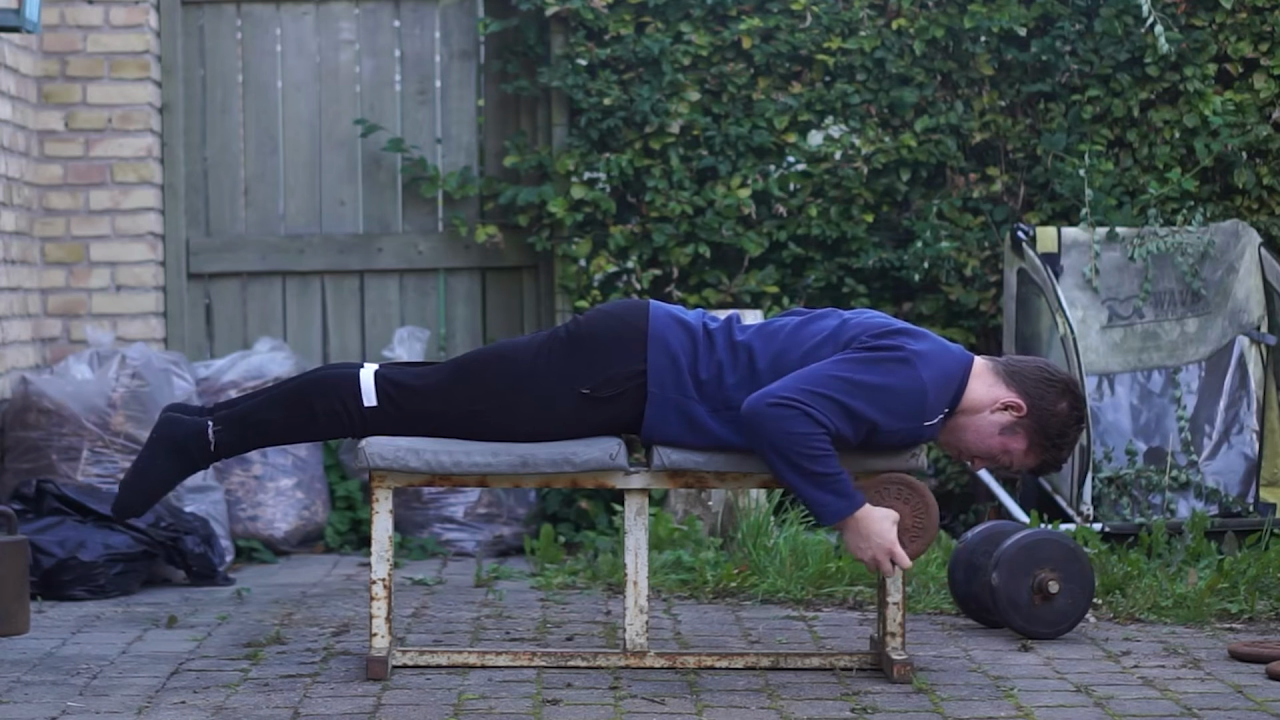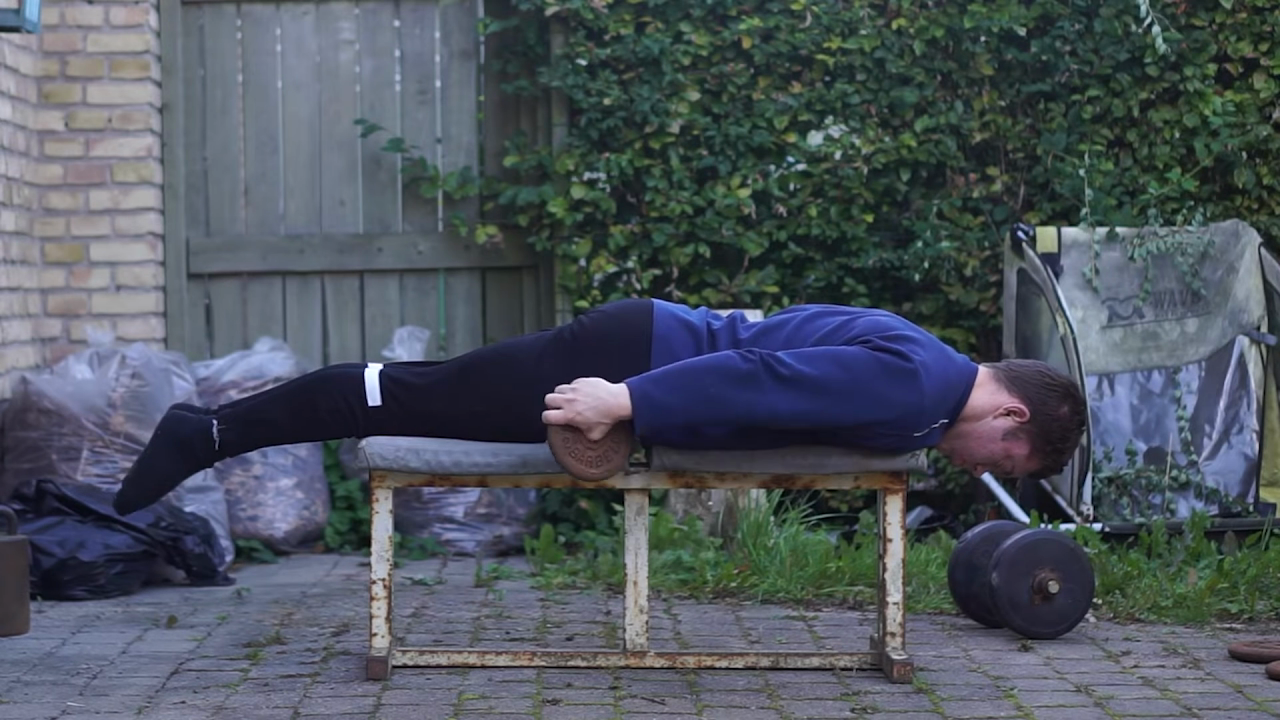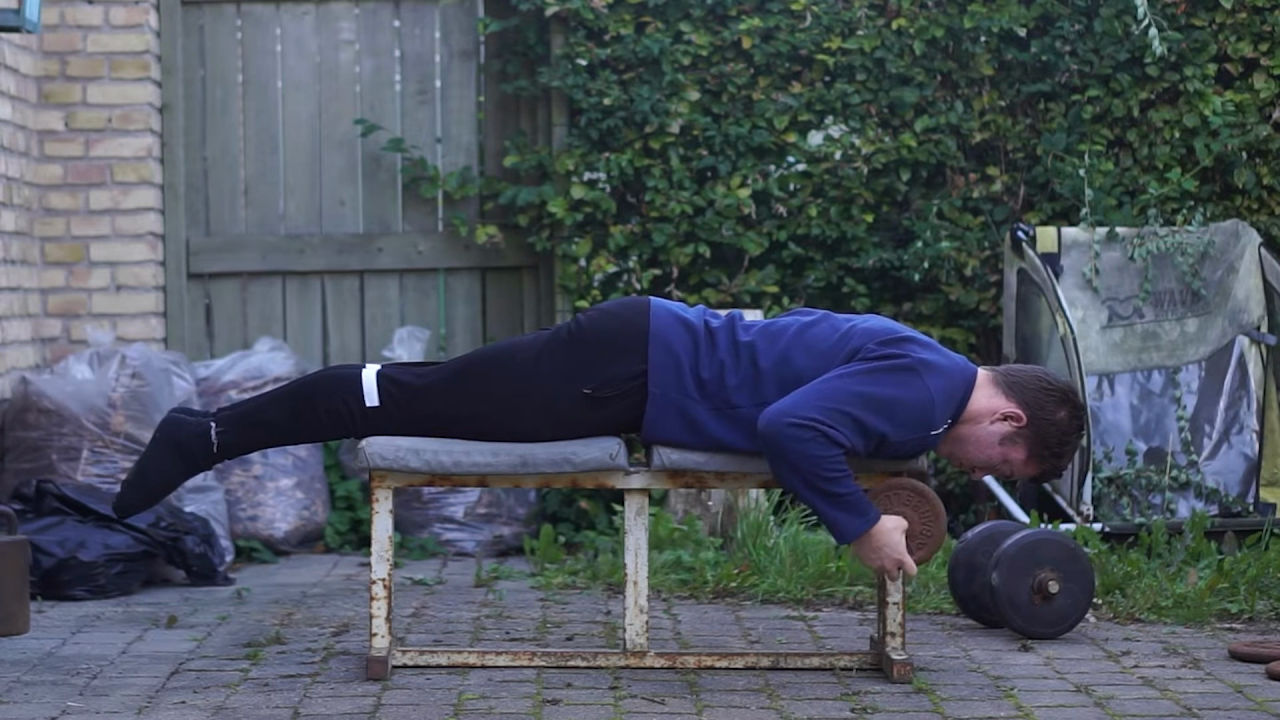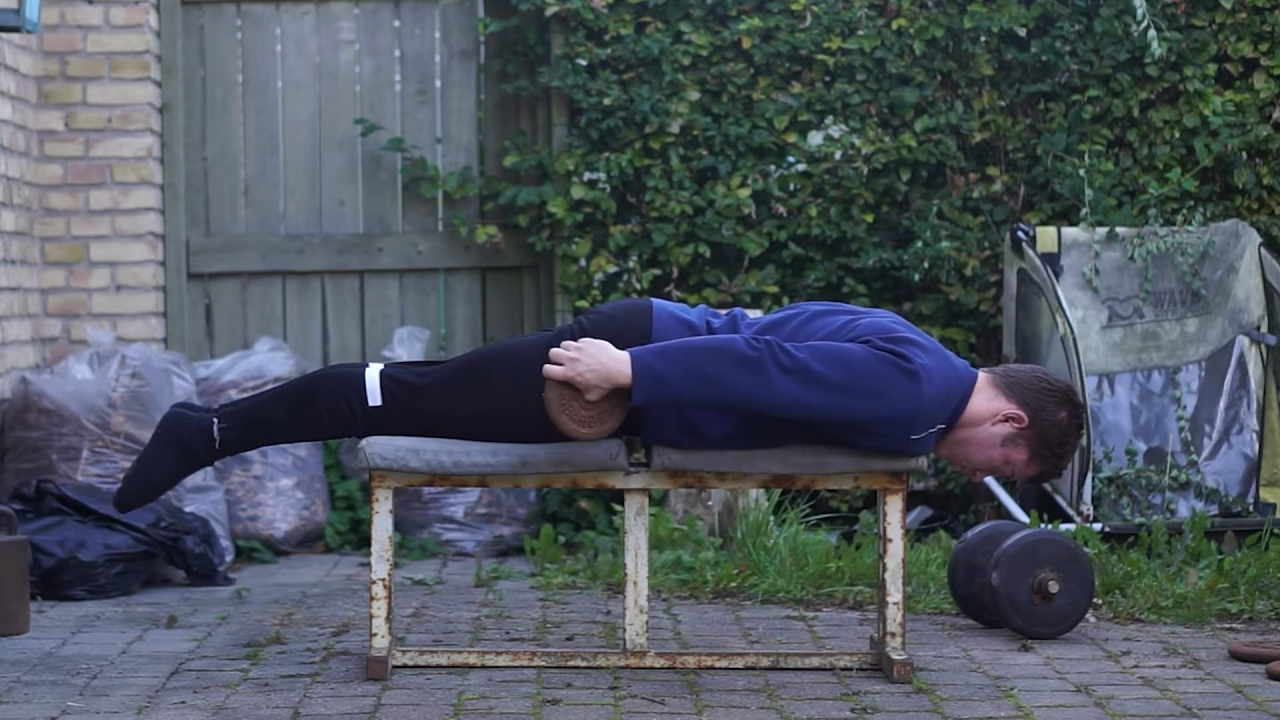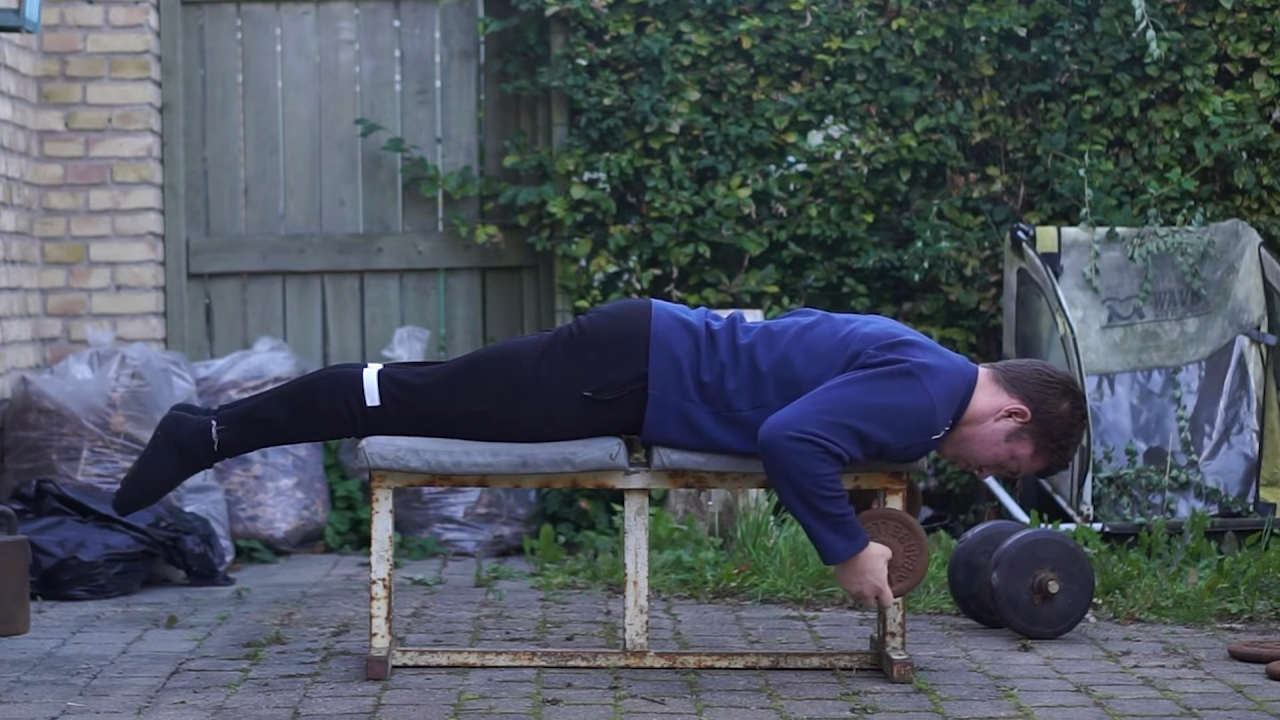
dt=1s
person 1, frame 1
left shoulder: (916, 358)
right shoulder: (918, 379)
right elbow: (776, 413)
right wrist: (850, 514)
left hip: (643, 353)
right hip: (630, 372)
left knee: (424, 392)
right knee: (411, 399)
left ankle: (209, 423)
right ankle: (205, 431)
person 1, frame 2
left shoulder: (919, 365)
right shoulder: (912, 387)
right elbow: (756, 378)
right wrist: (627, 403)
left hip: (643, 355)
right hip: (637, 360)
left knee: (425, 392)
right knee: (414, 402)
left ankle: (215, 424)
right ankle: (210, 431)
person 1, frame 3
left shoulder: (919, 365)
right shoulder: (924, 390)
right elbow: (791, 428)
right wrist: (863, 527)
left hip: (648, 349)
right hip: (631, 372)
left knee: (424, 396)
right knee: (415, 400)
left ankle: (213, 429)
right ankle: (209, 436)
person 1, frame 4
left shoulder: (918, 366)
right shoulder: (911, 390)
right elbow: (757, 364)
right wrist: (628, 375)
left hip: (641, 346)
right hip: (633, 350)
left knee: (418, 392)
right knee: (414, 403)
left ankle: (215, 424)
right ankle: (211, 430)
person 1, frame 5
left shoulder: (920, 366)
right shoulder: (924, 396)
right elbow: (790, 441)
right wrist: (847, 551)
left hip: (648, 347)
right hip: (633, 376)
left knee: (423, 394)
right knee: (416, 403)
left ankle: (213, 430)
right ankle: (211, 432)
